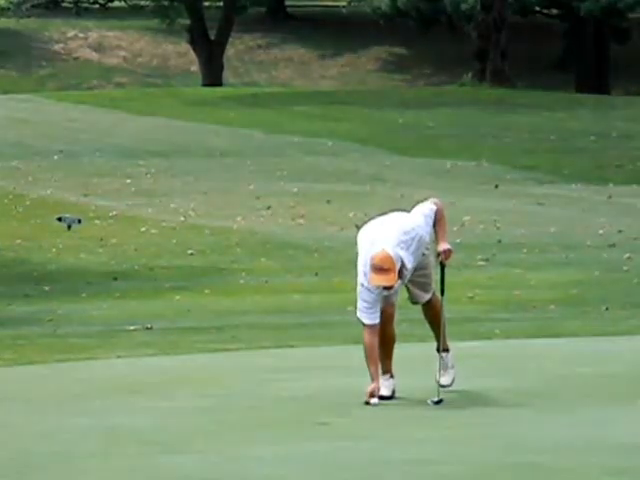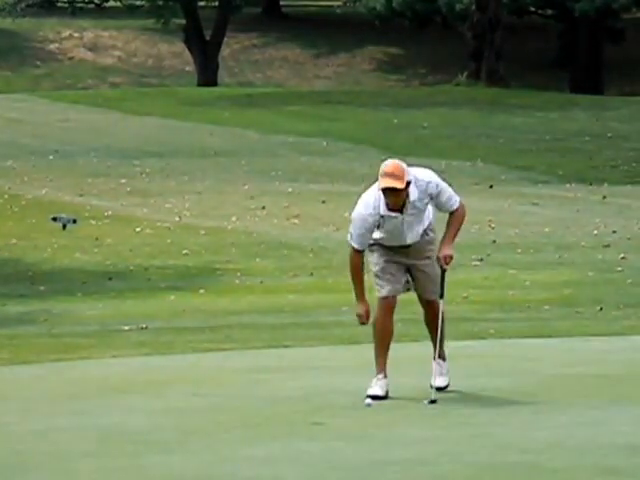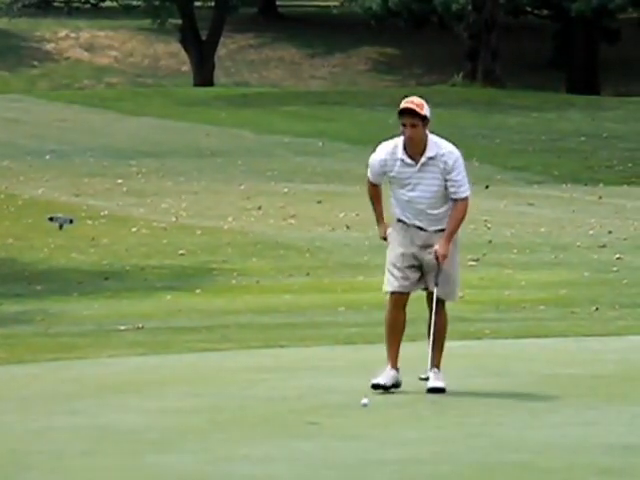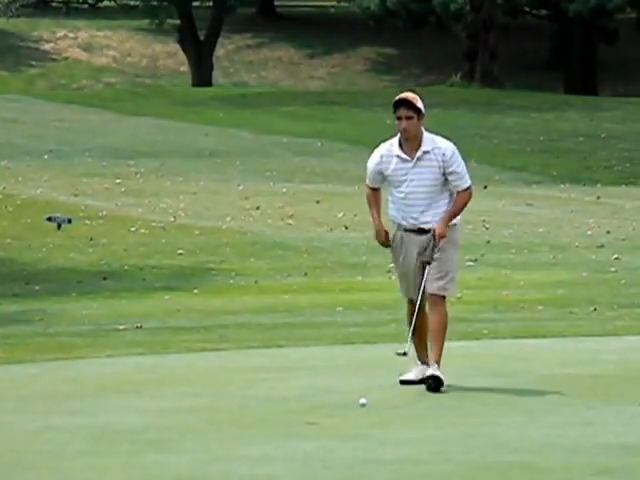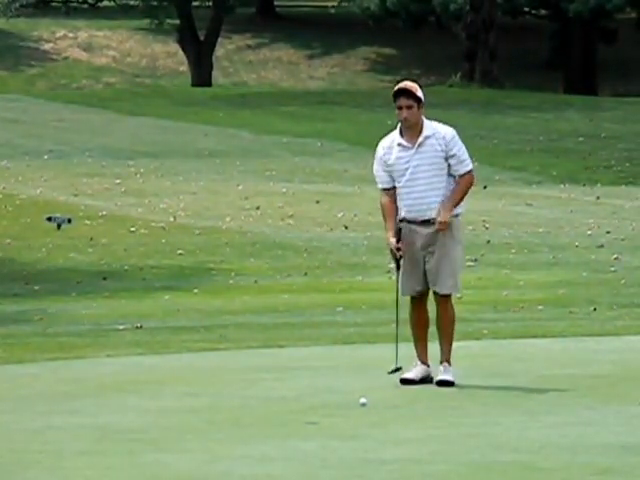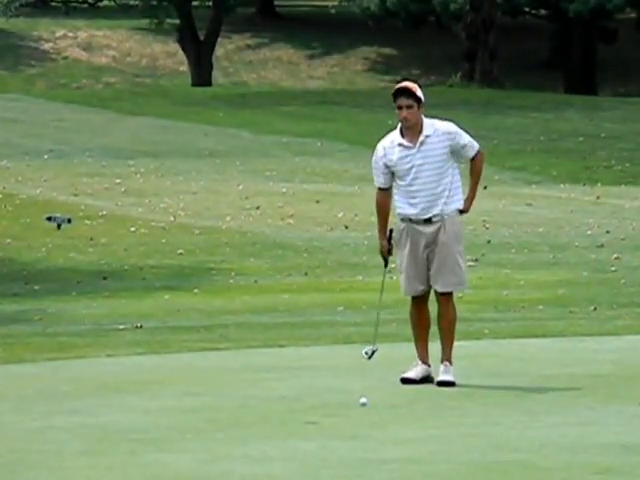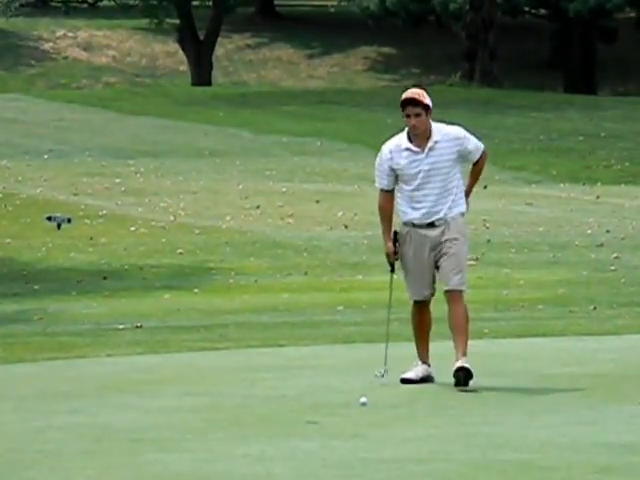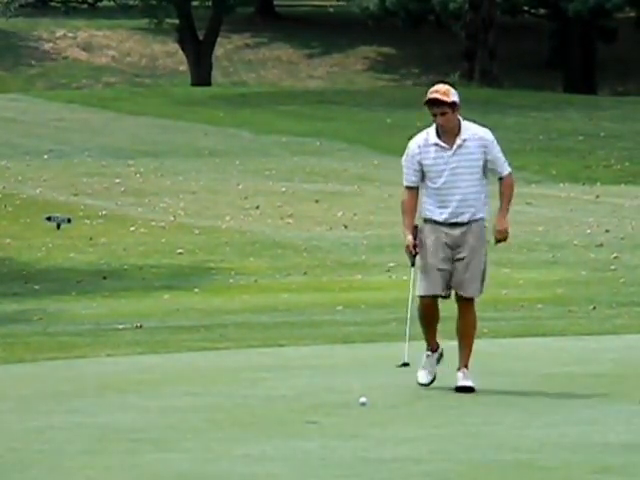
dt=0.5s
person 1, frame 1
left shoulder: (412, 233)
right shoulder: (368, 279)
left elbow: (435, 204)
right elbow: (370, 332)
left wrist: (442, 241)
right wrist: (374, 380)
left hip: (414, 247)
left knee: (428, 299)
right knee: (386, 312)
left ankle: (444, 351)
right ankle: (386, 377)
person 1, frame 2
left shoulder: (427, 182)
right shoulder: (367, 209)
left elbow: (458, 209)
right elbow: (356, 252)
left wrist: (448, 244)
right wrist: (360, 300)
left hip: (421, 239)
right hip: (385, 246)
left knee: (431, 301)
right knee: (386, 303)
left ankle: (440, 359)
right ankle: (380, 377)
person 1, frame 3
left shoulder: (448, 155)
right shoulder: (385, 154)
left elbow: (461, 201)
right elbow: (373, 184)
left wrist: (445, 242)
right wrist: (381, 222)
left hip: (440, 234)
right hip: (404, 232)
left knee: (438, 302)
right knee: (396, 297)
left ankle: (435, 370)
right ankle: (391, 369)
person 1, frame 4
left shoulder: (444, 150)
right shoulder: (382, 155)
left elbow: (465, 190)
right elbow: (372, 188)
left wrist: (445, 222)
right wrist: (377, 223)
left hip: (440, 234)
right hip: (405, 235)
left knee: (436, 297)
right knee: (414, 300)
left ankle: (435, 366)
right ankle: (422, 363)
person 1, frame 5
left shoulder: (445, 136)
right shoulder: (386, 148)
left elbow: (467, 176)
right elbow: (387, 194)
left wrist: (447, 209)
right wrist: (391, 234)
left hip: (444, 227)
right hip: (409, 229)
left knee: (443, 295)
right knee: (416, 298)
left ankle: (446, 364)
right ankle: (422, 364)
person 1, frame 6
left shoulder: (447, 132)
right shoulder: (385, 148)
left elbow: (476, 154)
right elbow: (383, 192)
left wrist: (471, 196)
right wrist: (382, 235)
left hip: (445, 222)
right hip: (410, 227)
left knee: (444, 294)
right knee: (417, 296)
left ankle: (446, 363)
right ankle: (423, 364)
person 1, frame 7
left shoulder: (454, 137)
right shoulder: (390, 151)
left elbow: (480, 154)
right elbow: (386, 195)
left wrist: (467, 191)
right wrist: (387, 238)
left hip: (450, 225)
right hip: (414, 231)
left knee: (455, 292)
right knee: (419, 300)
left ankle: (461, 359)
right ankle: (423, 364)
person 1, frame 8
left shoulder: (482, 138)
right shoulder: (418, 146)
left elbow: (505, 176)
right elbow: (411, 191)
left wrist: (502, 218)
right wrist: (408, 231)
left hip: (473, 228)
right hip: (433, 229)
left knee: (466, 300)
right knee: (427, 296)
left ankle: (463, 369)
right ankle: (432, 350)
